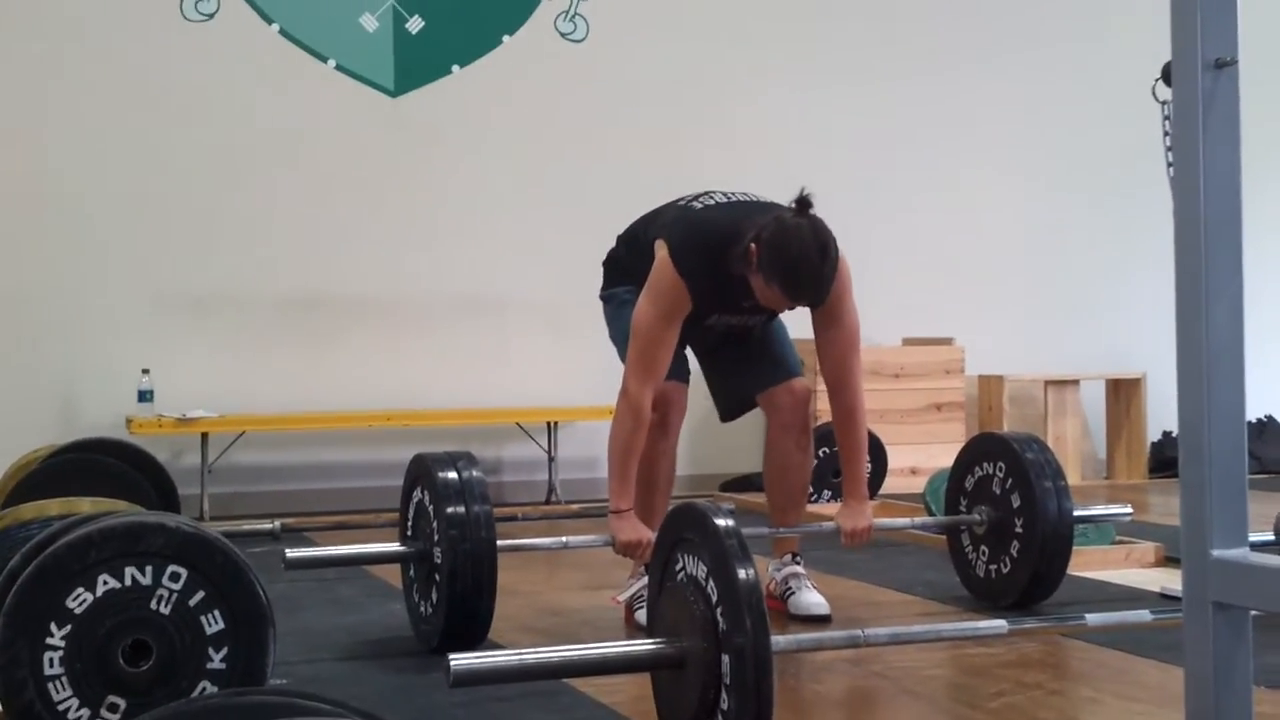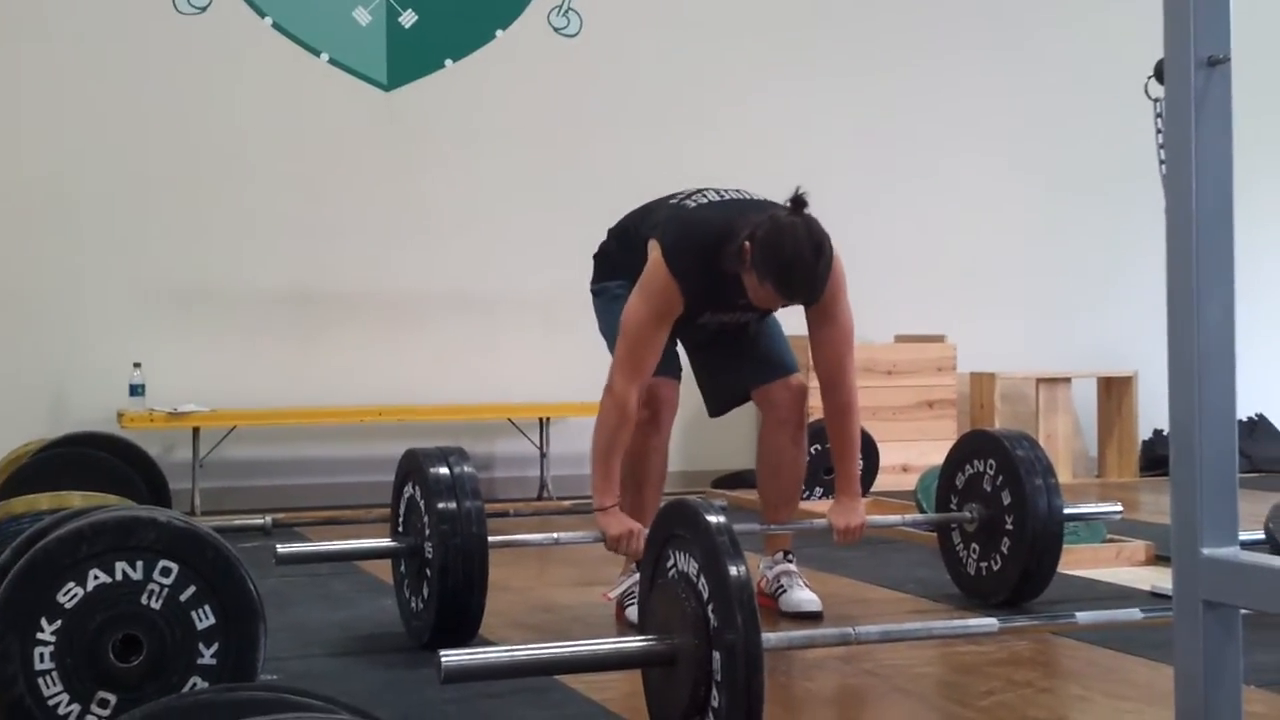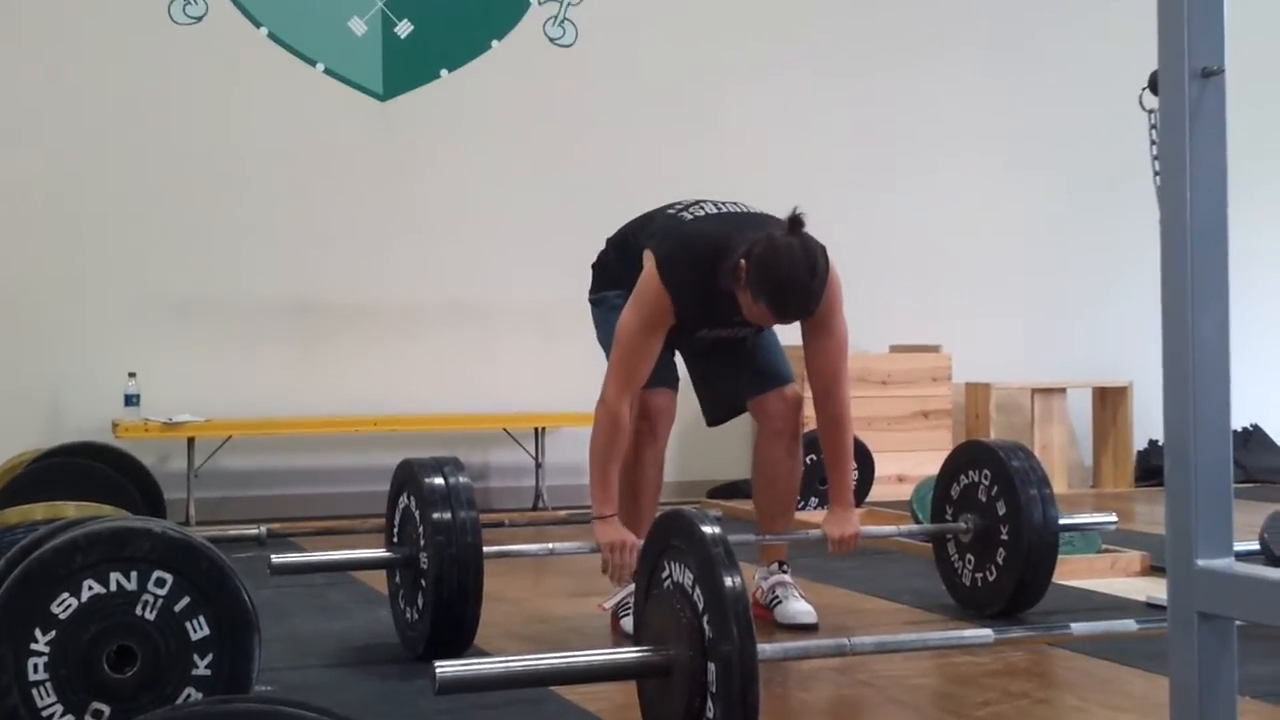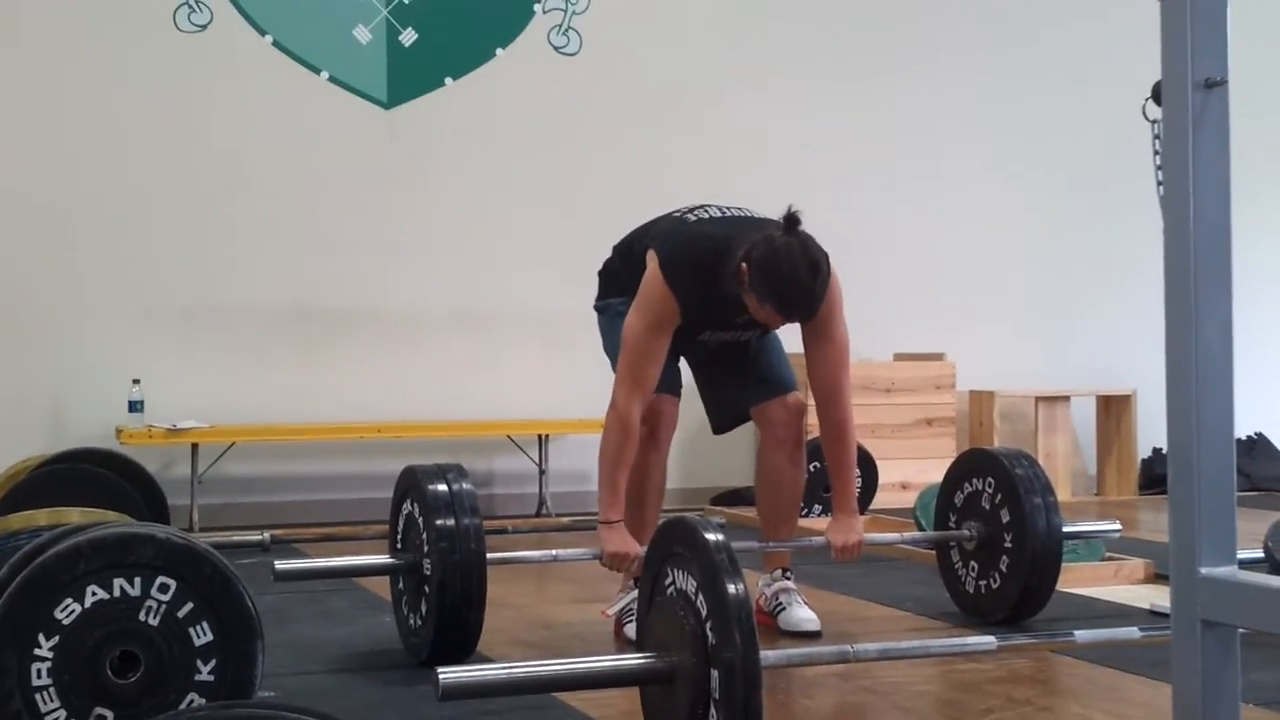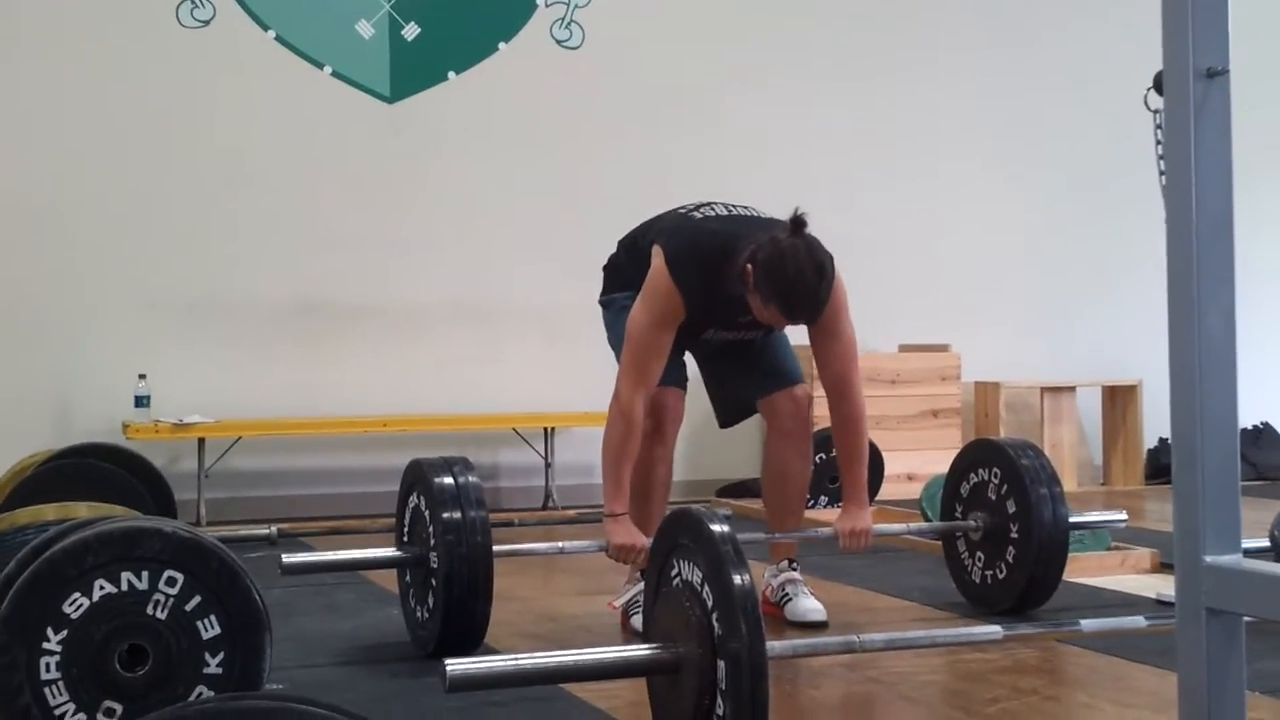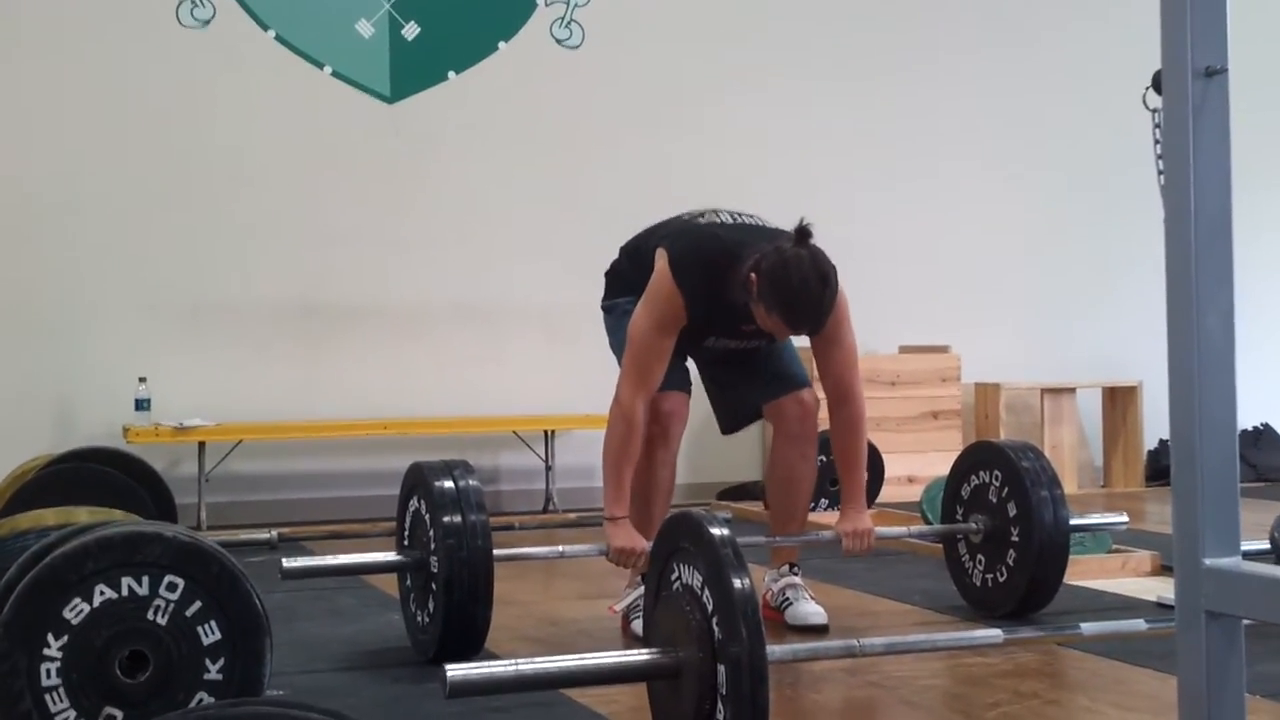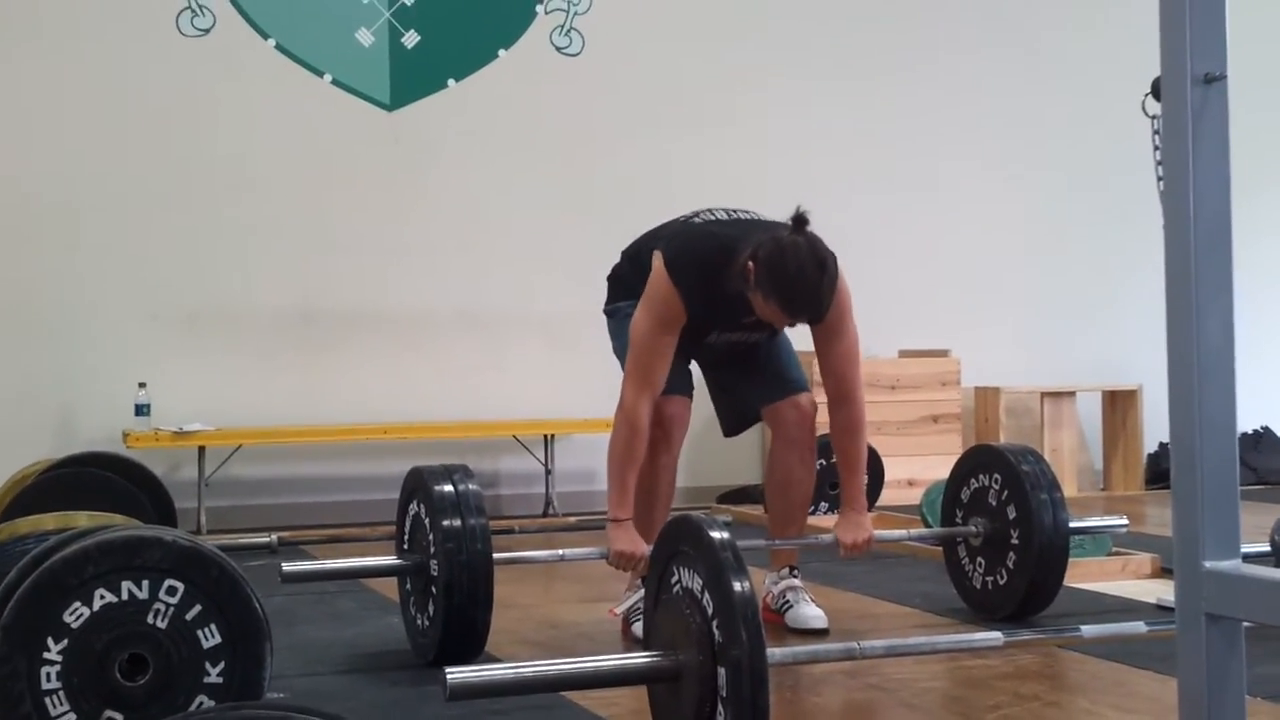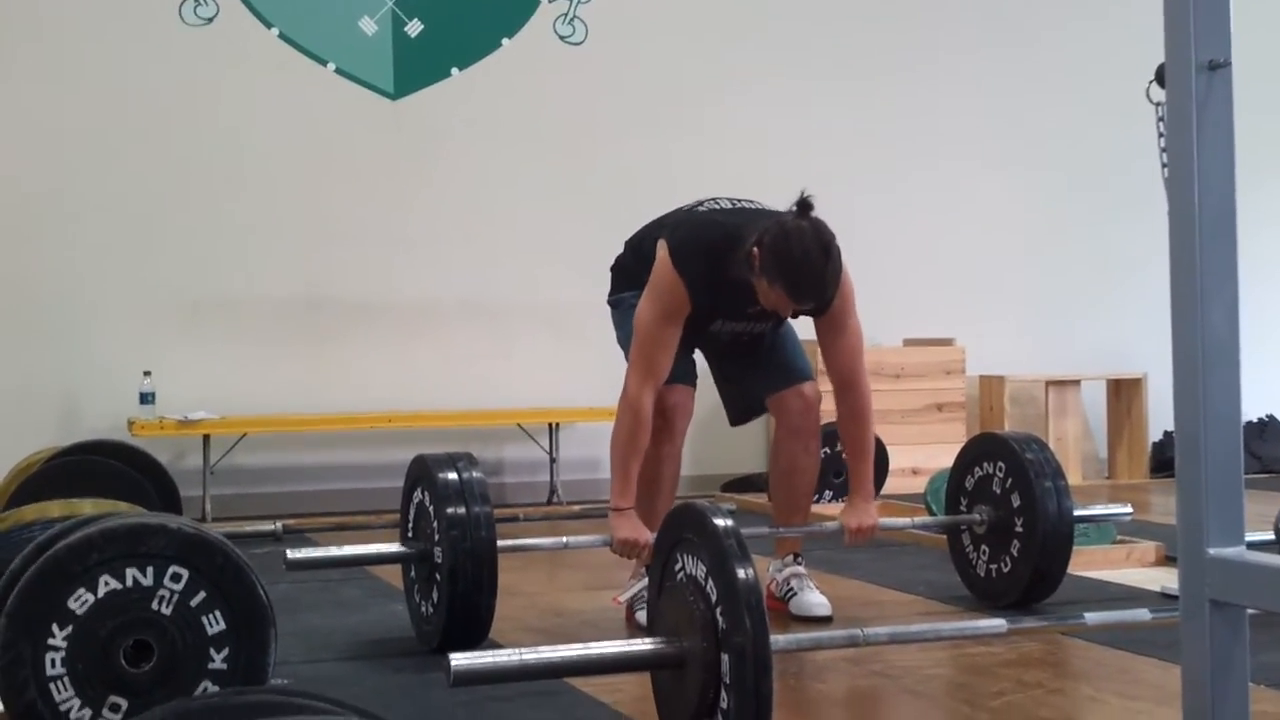
dt=0.2s
person 1, frame 1
left shoulder: (825, 266)
right shoulder: (681, 259)
left elbow: (845, 386)
right elbow: (638, 391)
left wrist: (856, 497)
right wrist: (622, 511)
left hip: (735, 307)
right hip: (638, 285)
left knee: (793, 399)
right knee: (667, 402)
left ankle: (786, 569)
right ankle: (646, 578)
person 1, frame 2
left shoulder: (819, 263)
right shoulder: (676, 258)
left elbow: (838, 382)
right elbow: (624, 387)
left wrist: (849, 494)
right wrist: (607, 506)
left hip: (726, 303)
right hip: (630, 279)
left knee: (788, 395)
right knee: (658, 398)
left ankle: (778, 566)
right ankle: (637, 575)
person 1, frame 3
left shoulder: (815, 276)
right shoulder: (671, 271)
left elbow: (831, 395)
right elbow: (615, 399)
left wrist: (842, 504)
right wrist: (606, 517)
left hip: (723, 313)
right hip: (628, 288)
left knee: (783, 406)
right knee: (654, 408)
left ankle: (773, 577)
right ankle: (633, 587)
person 1, frame 4
left shoulder: (815, 279)
right shoulder: (673, 272)
left elbow: (834, 400)
right elbow: (628, 401)
left wrist: (845, 512)
right wrist: (612, 522)
left hip: (729, 320)
right hip: (632, 295)
left knee: (786, 413)
right knee: (656, 416)
left ankle: (777, 584)
right ankle: (636, 591)
person 1, frame 5
left shoulder: (817, 280)
right shoulder: (677, 268)
left elbow: (845, 393)
right elbow: (631, 394)
left wrist: (856, 502)
right wrist: (617, 515)
left hip: (734, 316)
right hip: (637, 289)
left knee: (792, 405)
right knee: (661, 410)
left ankle: (782, 575)
right ankle: (642, 583)
person 1, frame 6
left shoulder: (819, 288)
right shoulder: (680, 274)
left elbow: (846, 400)
right elbow: (630, 399)
left wrist: (855, 505)
right wrist: (617, 519)
left hip: (734, 322)
right hip: (639, 296)
left knee: (799, 408)
right knee: (665, 412)
left ankle: (783, 579)
right ankle: (643, 586)
person 1, frame 7
left shoulder: (824, 284)
right shoulder: (679, 272)
left elbow: (846, 398)
right elbow: (637, 400)
left wrist: (854, 509)
right wrist: (621, 521)
left hip: (739, 324)
right hip: (641, 300)
left knee: (797, 413)
right knee: (668, 415)
left ankle: (783, 582)
right ankle: (643, 590)
person 1, frame 8
left shoulder: (826, 274)
right shoulder: (683, 261)
left elbow: (852, 387)
right elbow: (641, 390)
left wrist: (862, 496)
right wrist: (623, 510)
left hip: (746, 316)
right hip: (645, 291)
left knee: (801, 402)
right knee: (672, 406)
left ankle: (787, 570)
right ankle: (647, 579)
